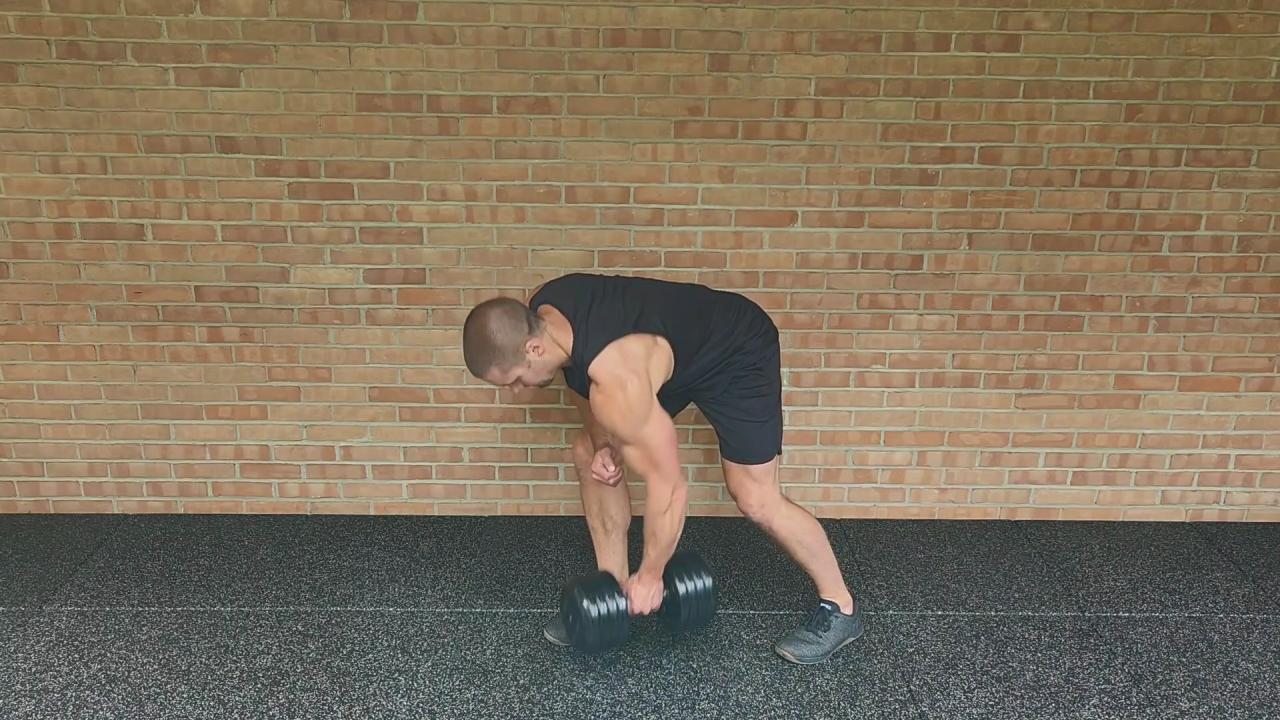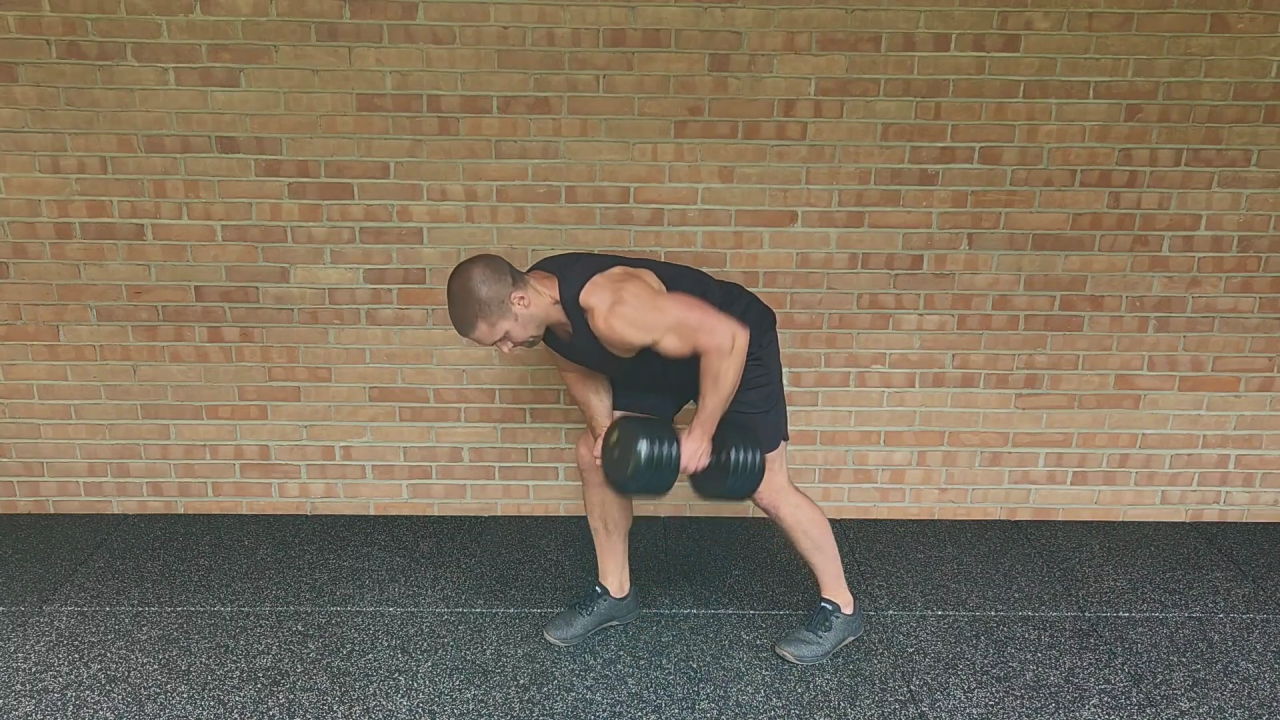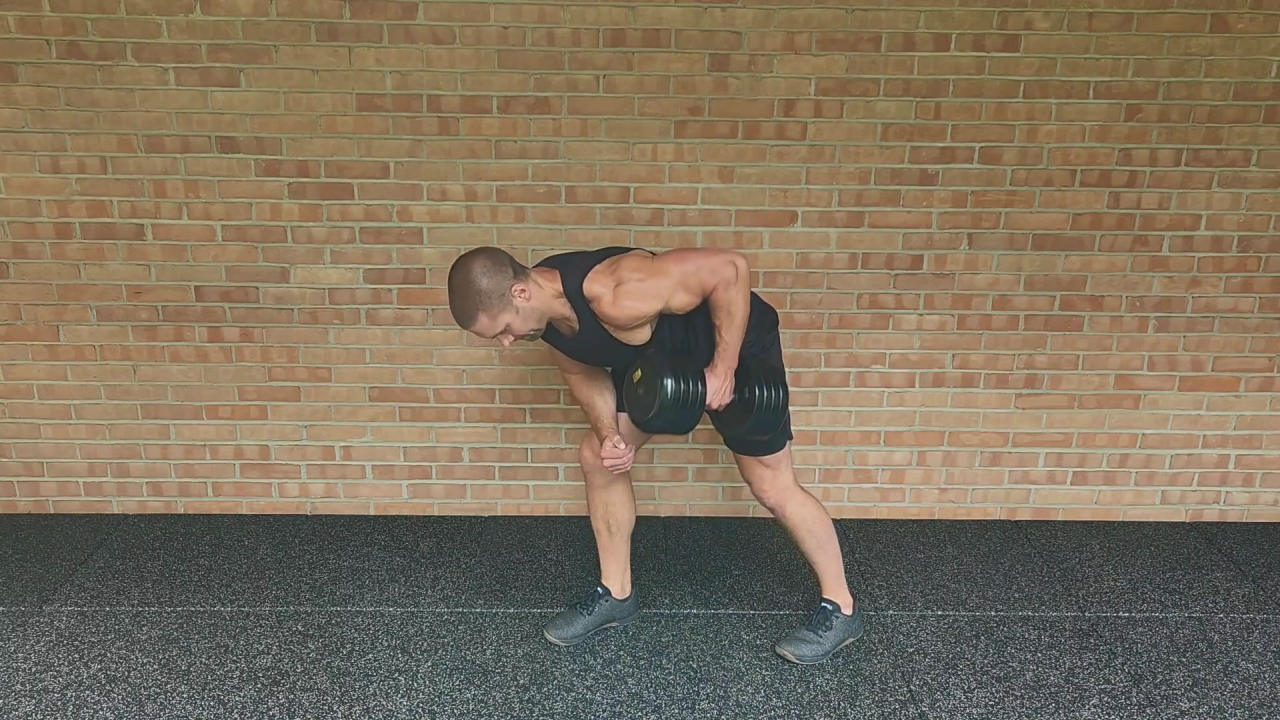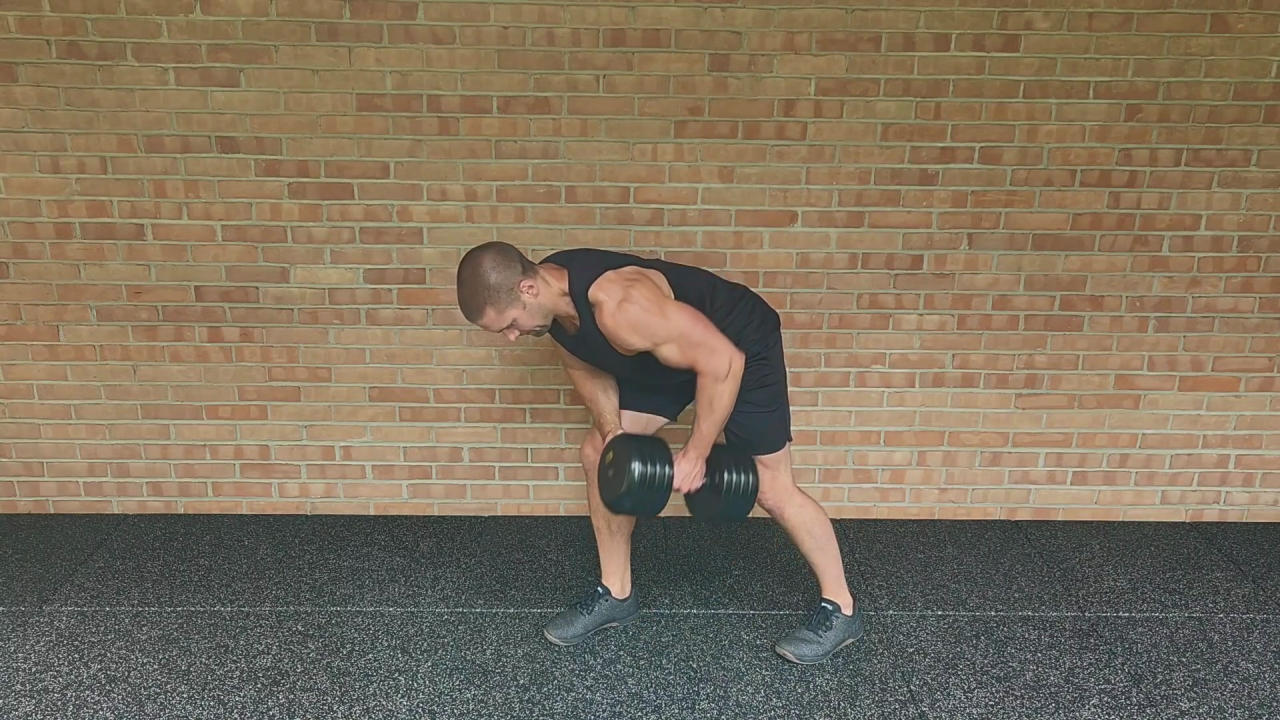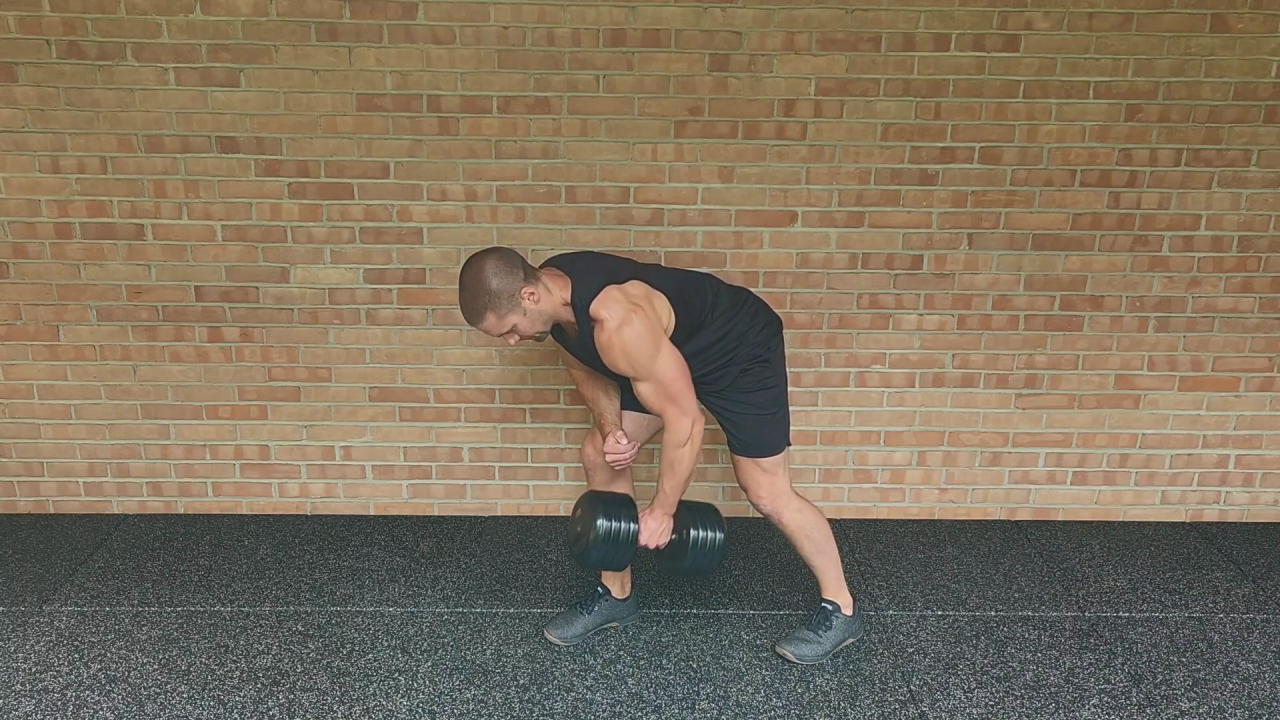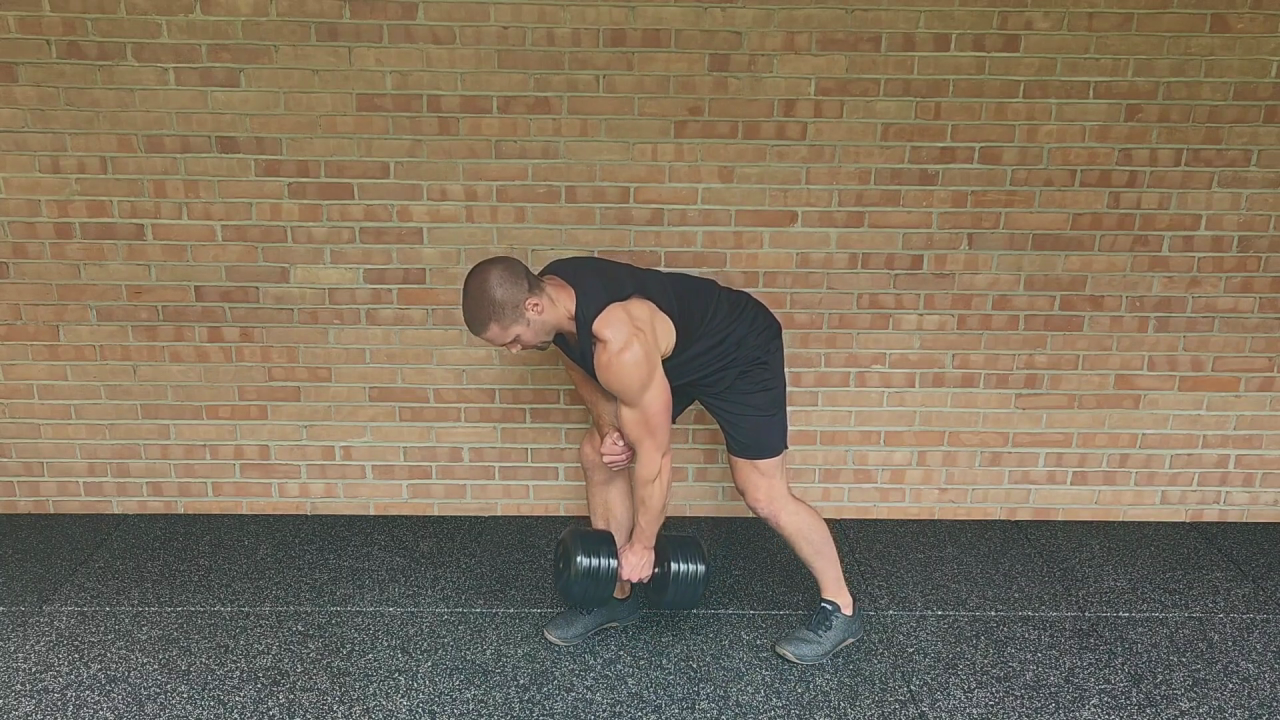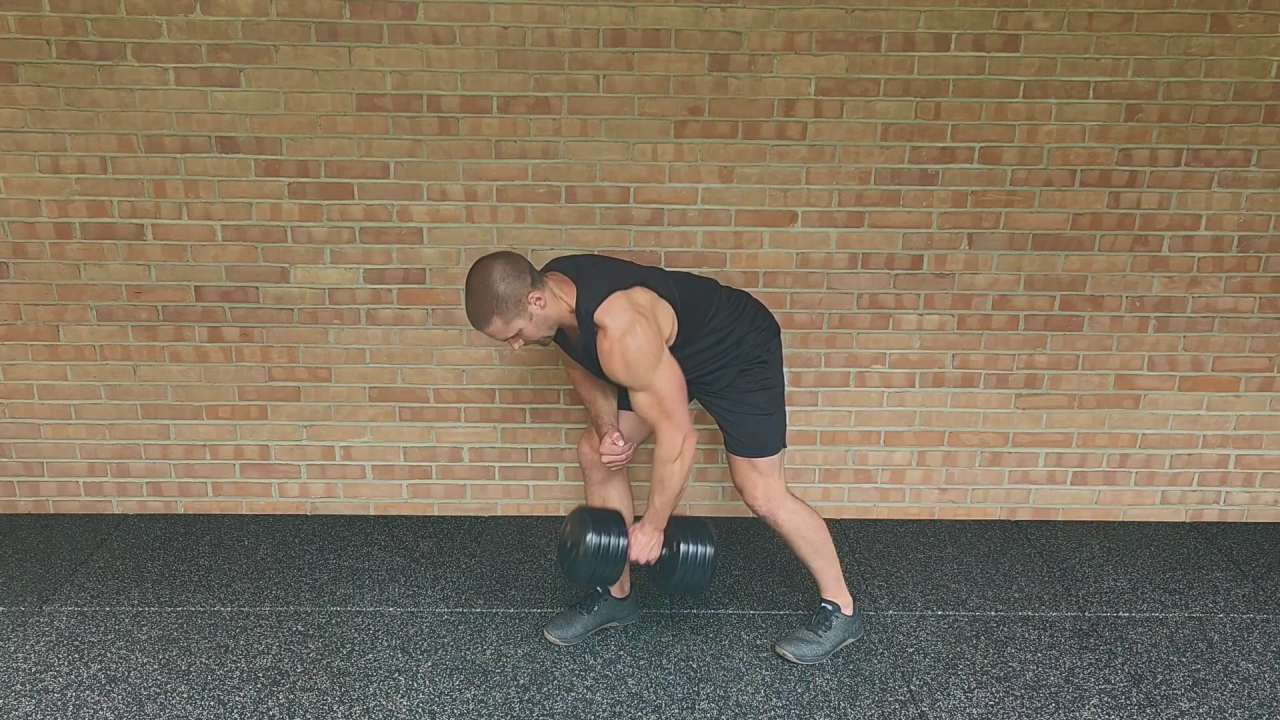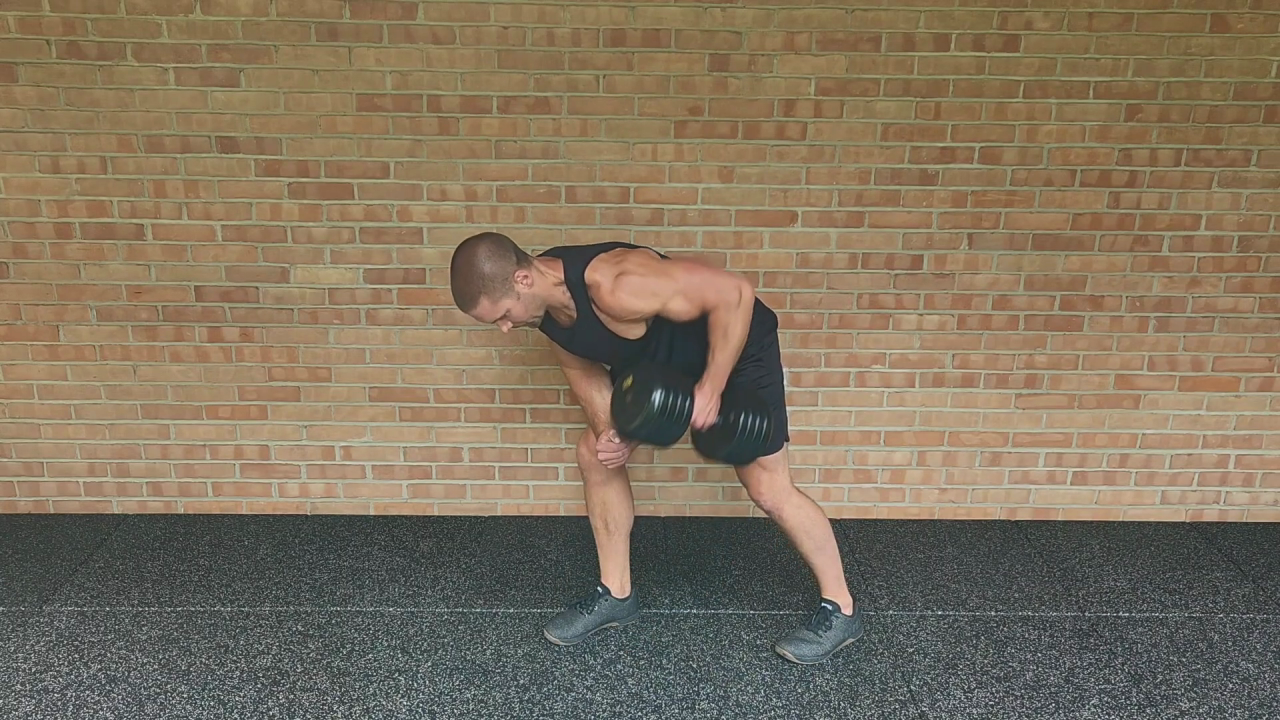
dt=0.3s
person 1, frame 1
left shoulder: (615, 376)
right shoulder: (538, 314)
left elbow: (667, 488)
left wrist: (649, 577)
right wrist: (602, 441)
left hip: (738, 354)
right hip: (674, 353)
left knee: (756, 500)
right knee: (589, 456)
left ankle: (841, 607)
person 1, frame 2
left shoulder: (609, 311)
right shoulder: (538, 296)
left elbow: (727, 338)
right elbow: (578, 366)
left wrist: (700, 433)
right wrist: (602, 429)
left hip: (733, 343)
right hip: (663, 350)
left knee: (766, 488)
right knee: (593, 456)
left ankle: (840, 607)
right ankle: (615, 593)
person 1, frame 3
left shoulder: (614, 296)
right shoulder: (543, 302)
left elbow: (730, 269)
right elbow: (581, 370)
left wrist: (721, 371)
right wrist: (608, 432)
left hip: (736, 341)
right hip: (661, 354)
left knee: (772, 488)
right knee: (598, 459)
left ankle: (840, 607)
right ankle: (617, 594)
person 1, frame 4
left shoulder: (619, 307)
right shoulder: (549, 298)
left elbow: (722, 362)
right elbow: (585, 365)
left wrist: (696, 455)
right wrist: (610, 429)
left hip: (739, 352)
right hip: (666, 352)
left knee: (770, 489)
right knee: (598, 455)
left ankle: (841, 608)
right ankle: (616, 594)
person 1, frame 5
left shoulder: (619, 324)
right shoulder: (551, 289)
left elbow: (684, 421)
right elbow: (585, 364)
left wrist: (661, 511)
right wrist: (610, 427)
left hip: (741, 348)
right hip: (671, 348)
left knee: (767, 494)
right knee: (598, 455)
left ankle: (841, 608)
right ankle: (616, 594)
person 1, frame 6
left shoulder: (621, 344)
right shoulder: (552, 293)
left elbow: (654, 455)
right elbow: (582, 364)
left wrist: (642, 546)
right wrist: (607, 428)
left hip: (740, 352)
right hip: (674, 353)
left knee: (764, 496)
right knee: (597, 455)
left ankle: (841, 608)
right ankle: (616, 595)
person 1, frame 7
left shoulder: (621, 331)
right shoulder: (553, 292)
left elbow: (677, 439)
right elbow: (583, 366)
left wrist: (653, 525)
right wrist: (607, 429)
left hip: (739, 350)
right hip: (672, 351)
left knee: (762, 495)
right knee: (594, 454)
left ankle: (840, 608)
right ankle: (616, 594)
person 1, frame 8
left shoulder: (613, 288)
right shoulder: (543, 294)
left elbow: (734, 294)
right elbow: (580, 365)
left wrist: (710, 389)
right wrist: (604, 429)
left hip: (738, 344)
right hip: (659, 352)
left knee: (768, 489)
right knee: (596, 456)
left ankle: (841, 608)
right ankle: (616, 594)
